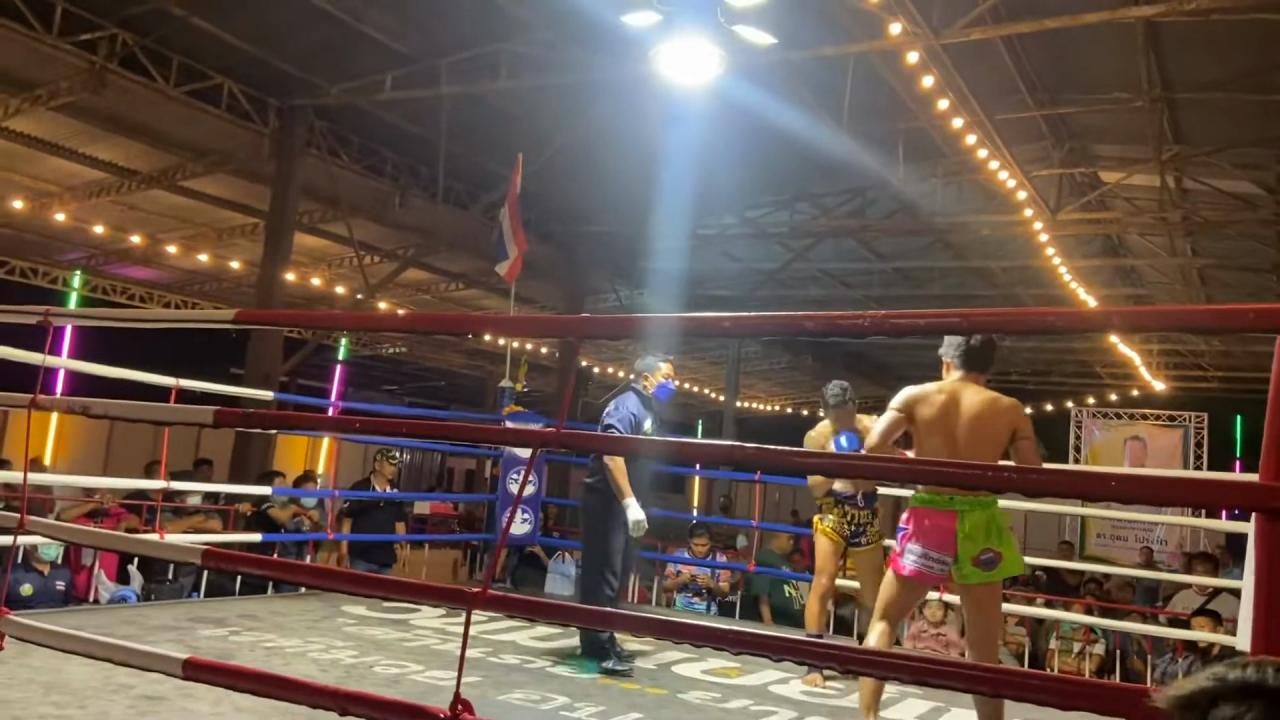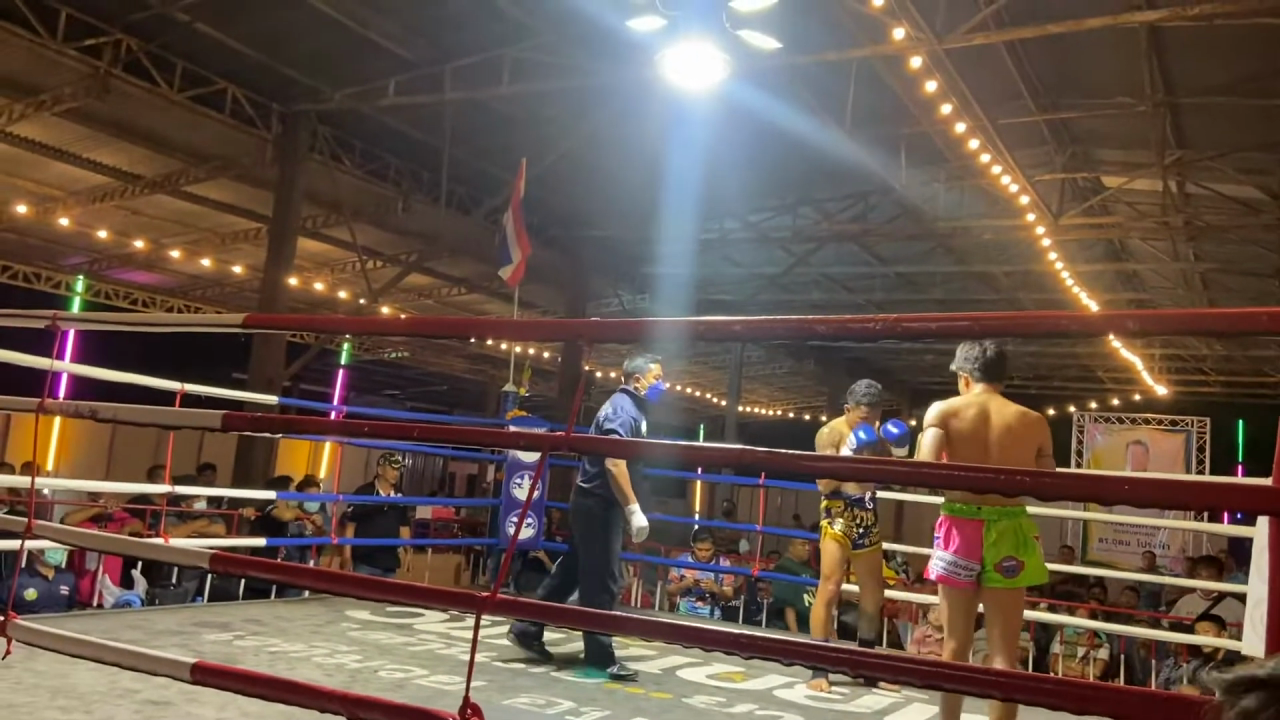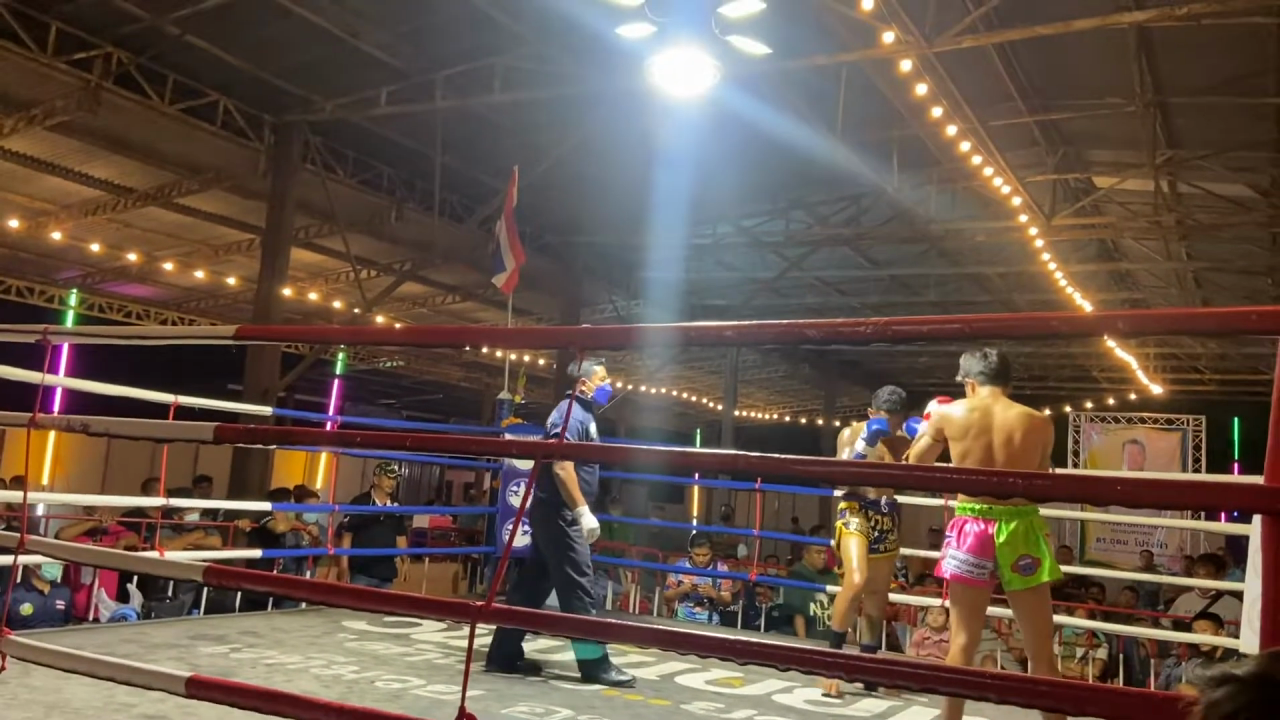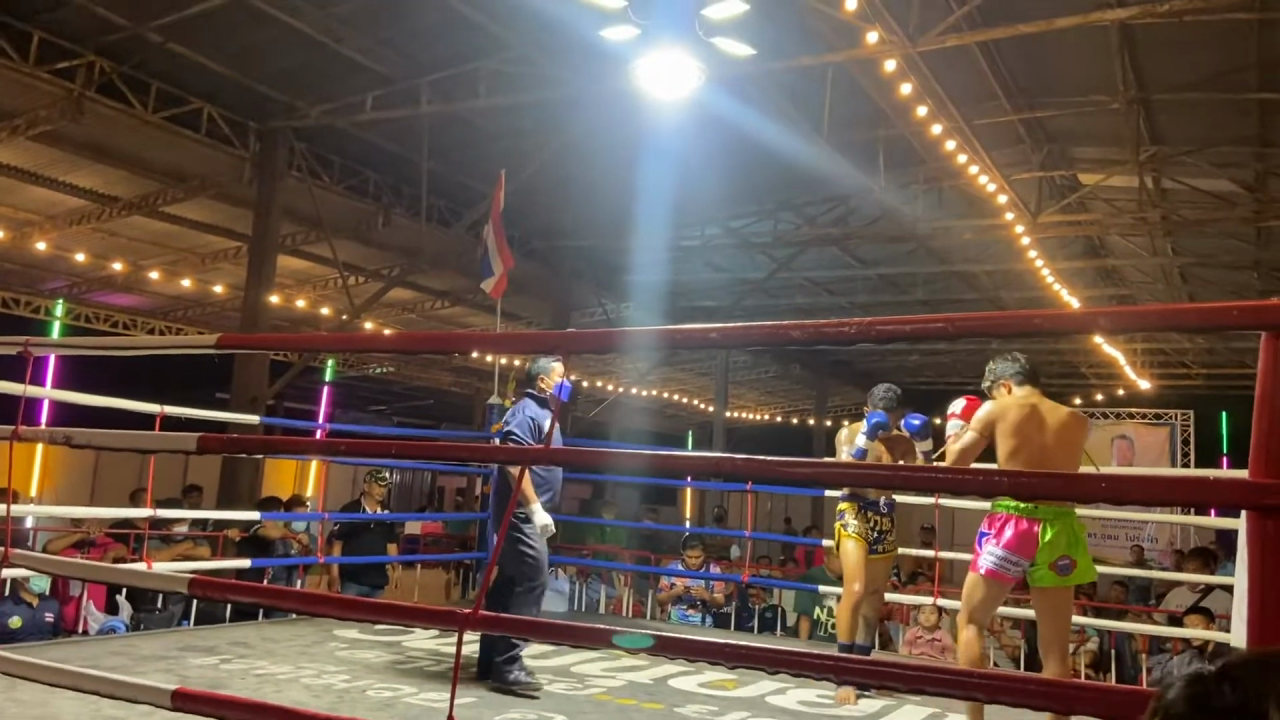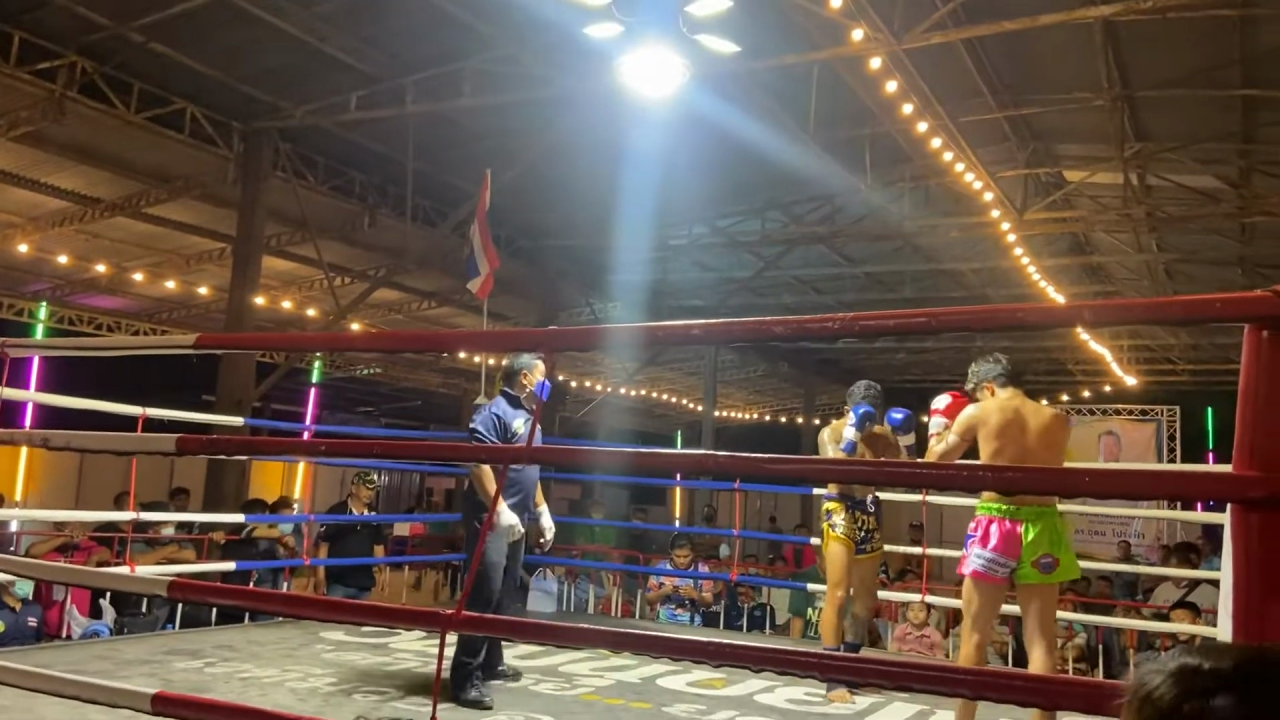
dt=0.4s
person 1, frame 1
left shoulder: (915, 396)
right shoulder: (1009, 409)
left elbow: (873, 447)
left hip: (928, 520)
right hip: (980, 524)
left knee: (883, 622)
right knee: (983, 649)
person 1, frame 2
left shoulder: (945, 411)
right shoulder: (1034, 423)
left elbow: (926, 464)
left hip: (960, 529)
right hip: (1008, 533)
left knee: (957, 643)
right knee: (1004, 652)
person 1, frame 3
left shoulder: (948, 415)
right shoulder: (1039, 423)
left elbow: (915, 465)
left wrist: (930, 425)
left hip: (970, 529)
right hip: (1021, 530)
left knee: (964, 640)
right knee: (1039, 648)
person 1, frame 4
left shoulder: (996, 411)
right shoulder: (1077, 421)
left elbow: (953, 464)
left hip: (1009, 526)
right hip: (1058, 530)
left knee: (971, 622)
right knee: (1054, 648)
person 1, frame 5
left shoulder: (978, 414)
right shoulder: (1059, 421)
left elbow: (935, 463)
left wrist: (939, 421)
left hip: (994, 529)
right hip: (1042, 529)
left knee: (975, 635)
right knee: (1040, 641)
person 2, frame 1
left shoulder: (647, 410)
right shoulder: (627, 407)
right elbow: (612, 457)
left wrist: (634, 503)
right wrist: (631, 503)
left hip: (621, 505)
right hip: (607, 502)
left knee: (615, 574)
right knee: (603, 576)
left ankle: (603, 641)
right ankle: (596, 650)
person 2, frame 2
left shoulder: (627, 407)
right shoulder: (625, 410)
right elbow: (614, 462)
left wrist: (627, 507)
right wrist: (634, 510)
left hip: (594, 502)
right hip: (601, 504)
left knee: (572, 571)
right knee: (603, 582)
left ankle: (527, 628)
right ankle: (600, 657)
person 2, frame 3
left shoulder: (581, 413)
right shoulder: (572, 413)
right elbow: (561, 465)
left wrist: (580, 511)
right wrist: (583, 511)
left hip: (555, 512)
right hip: (558, 512)
left knee: (534, 584)
right knee: (579, 587)
left ankle: (503, 654)
right ankle: (595, 664)
person 2, frame 4
left shoulder: (544, 414)
right shoulder: (526, 412)
right elbow: (515, 465)
left wrist: (538, 510)
right wrist: (536, 509)
left hip: (528, 514)
right hip: (521, 513)
left knee: (509, 587)
right knee: (532, 581)
left ankle: (494, 661)
right ankle: (507, 665)
person 2, frame 5
left shoulder: (528, 417)
right shoulder: (495, 412)
right elbow: (479, 464)
left wrist: (542, 511)
right wrist: (500, 510)
left hip: (515, 521)
right hip: (490, 519)
left knee: (505, 595)
right knee: (483, 596)
left ankle: (490, 661)
right ankle: (466, 678)
person 3, frame 1
left shoulder: (873, 429)
right shoulder: (816, 436)
right elbow: (815, 488)
left hip: (867, 513)
right hip: (833, 513)
left knee: (872, 590)
right knee: (824, 584)
right ankle: (814, 662)
person 3, frame 2
left shoulder: (878, 434)
right shoulder: (830, 433)
right elbow: (824, 483)
right wrist: (849, 453)
left hip: (868, 514)
right hip: (839, 512)
left knee: (874, 594)
right knee: (830, 590)
right ankle: (818, 669)
person 3, frame 3
left shoulder: (902, 442)
right shoulder: (851, 433)
right wrist: (862, 445)
left hip: (887, 518)
right hip: (855, 513)
left knee: (877, 600)
right knee: (856, 583)
person 3, frame 4
left shoulder: (901, 440)
right shoulder: (849, 433)
left wrist: (925, 446)
right wrist: (864, 440)
left hip: (884, 518)
right hip: (854, 514)
left knee: (874, 600)
right knee: (855, 591)
person 3, frame 5
left shoulder: (883, 435)
right shoulder: (831, 432)
left wrist: (907, 440)
right wrist: (852, 434)
left hip: (869, 516)
right hip: (841, 514)
left knee: (866, 602)
right knee: (838, 595)
right ankle: (834, 679)
